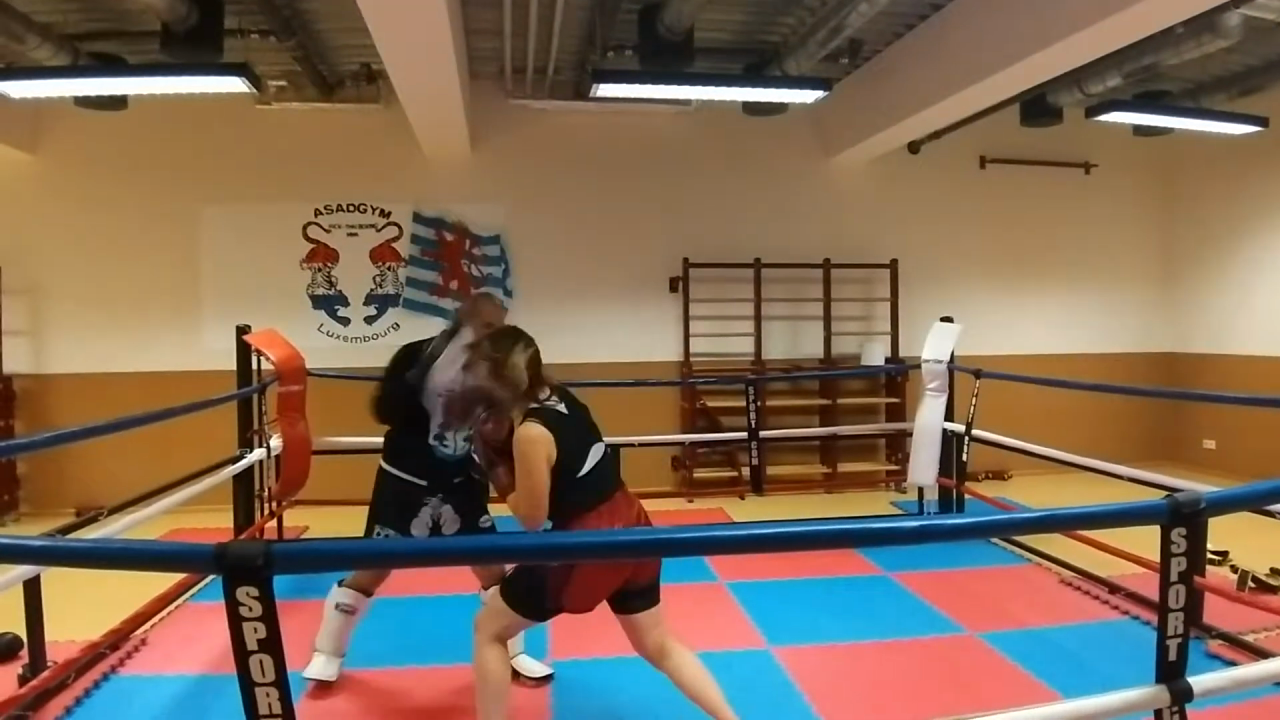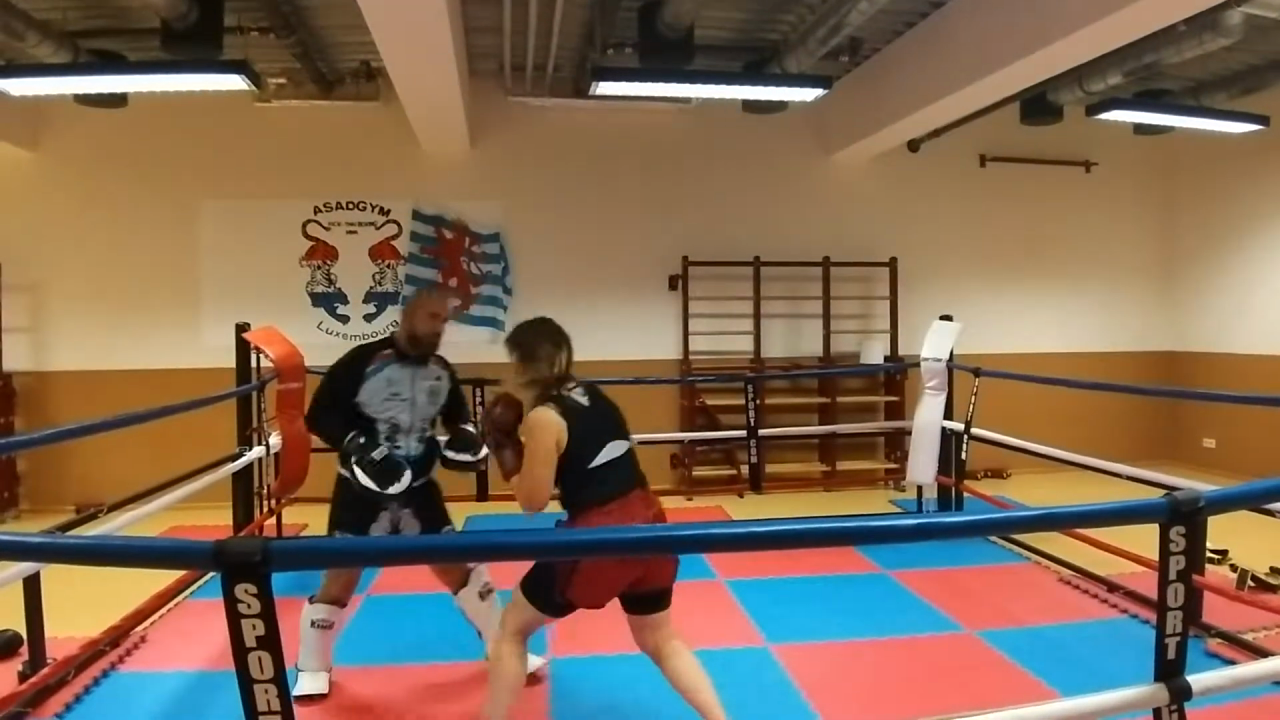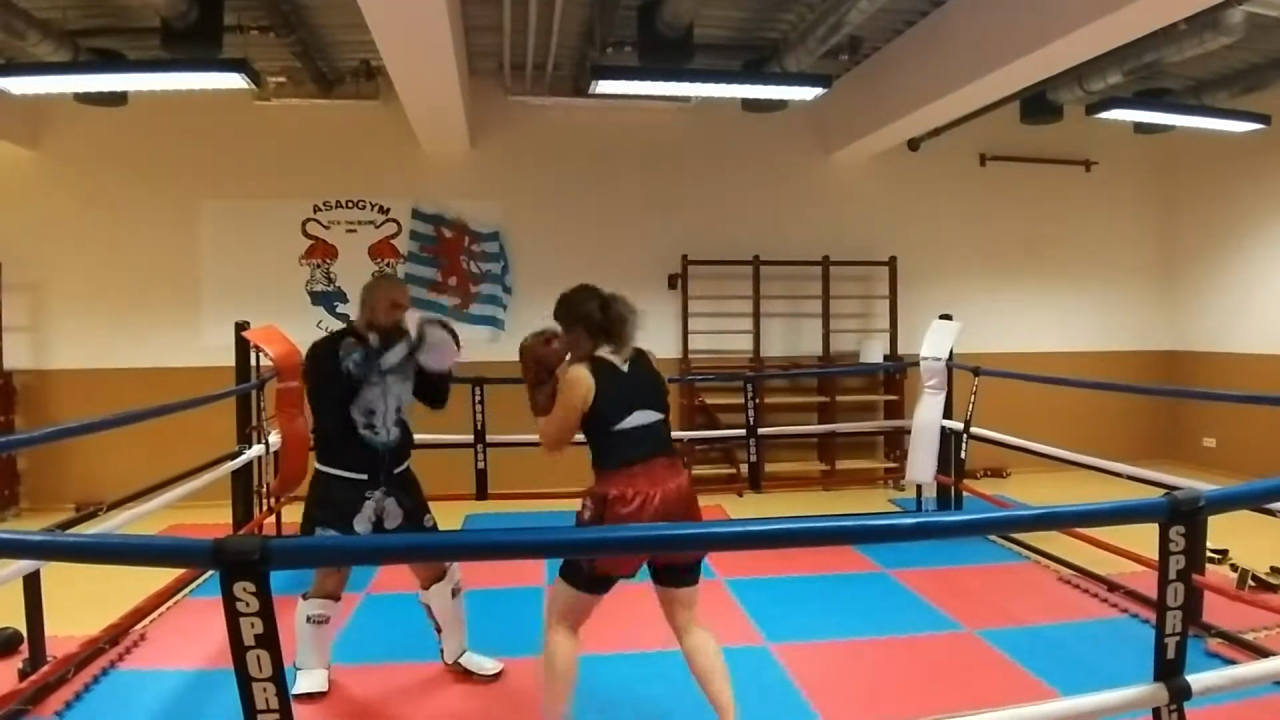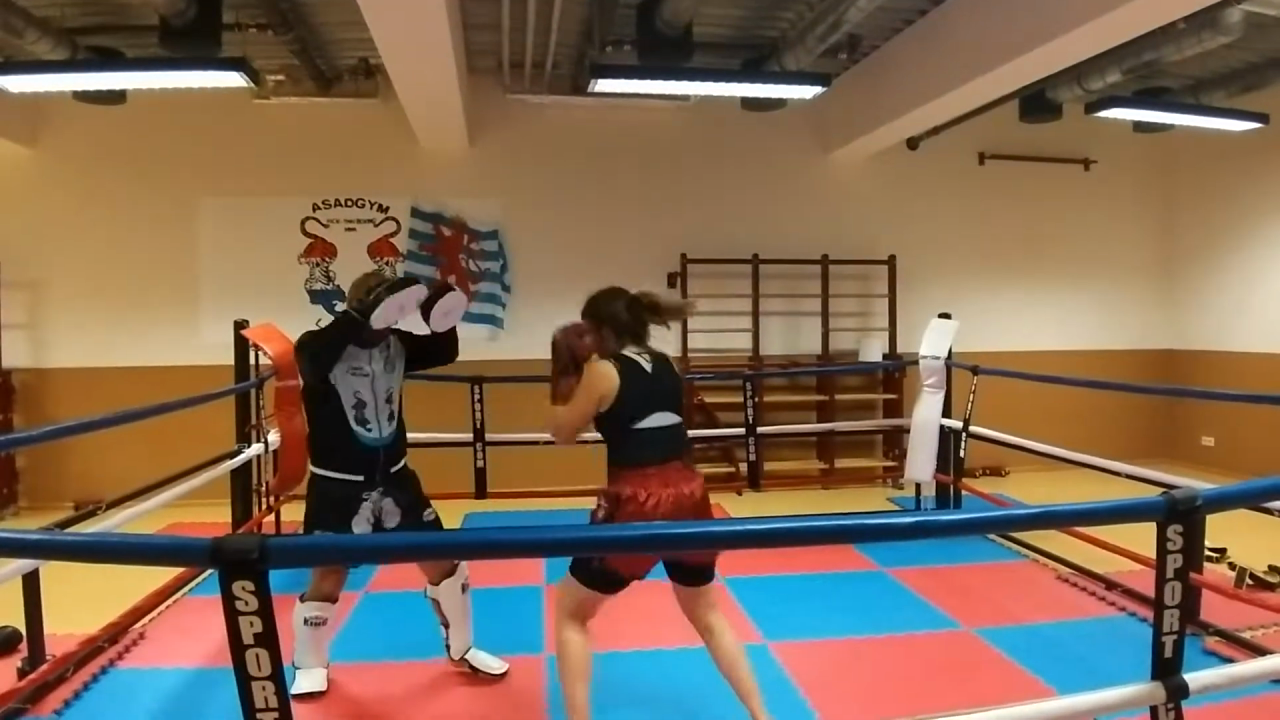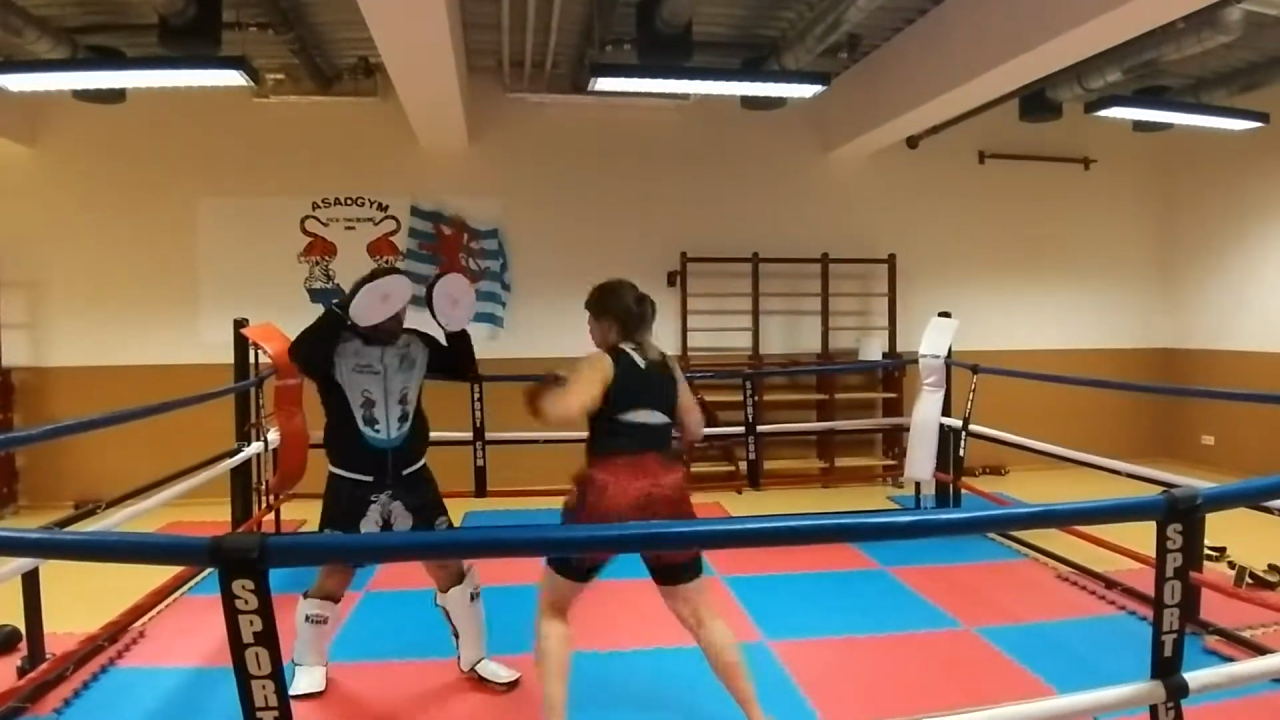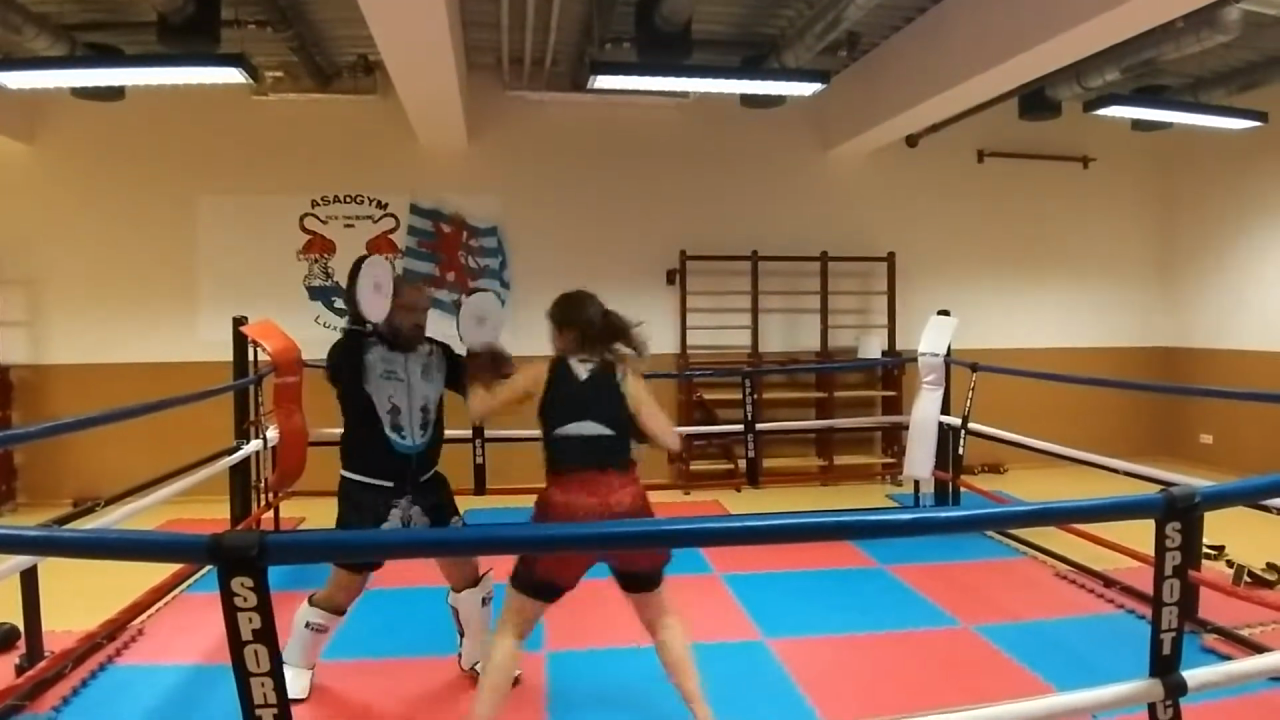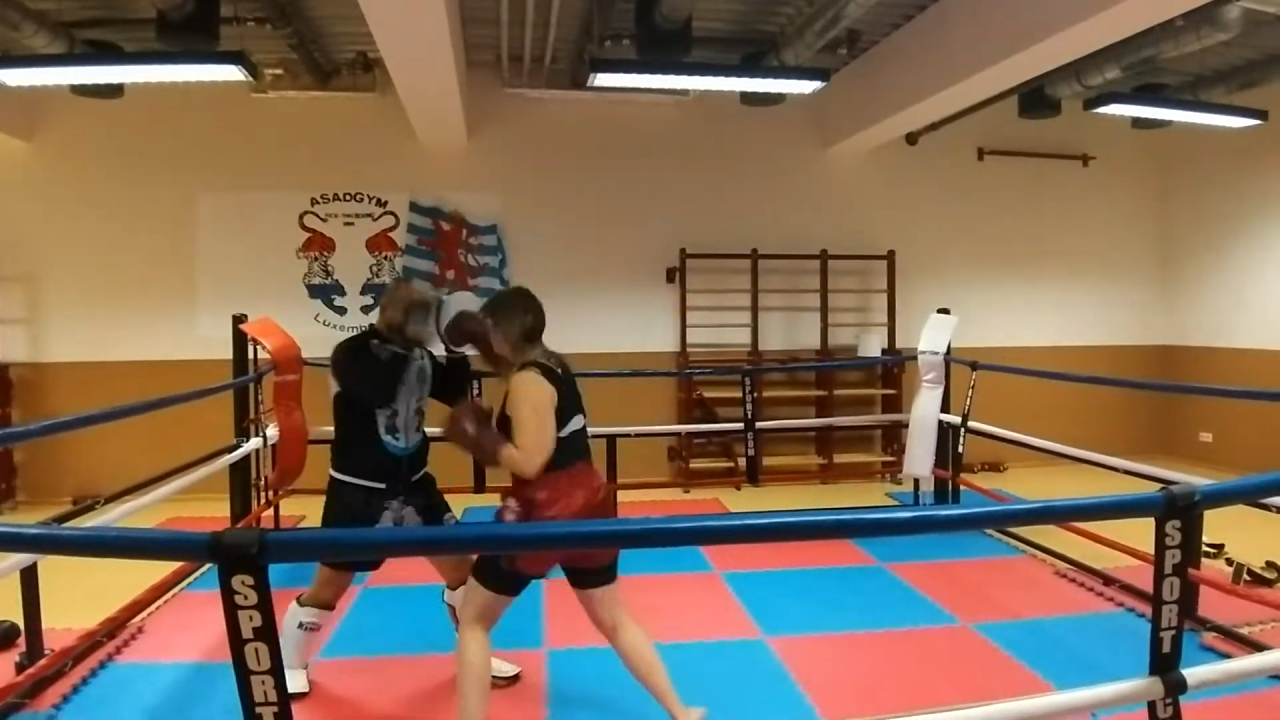
dt=0.2s
person 1, frame 1
left shoulder: (529, 434)
right shoulder: (561, 397)
left elbow: (532, 518)
left wrist: (500, 472)
right hip: (629, 528)
left knee: (490, 630)
right knee: (659, 643)
person 1, frame 2
left shoulder: (543, 419)
right shoulder: (596, 394)
left elbow: (534, 502)
left wrist: (504, 454)
right hip: (648, 526)
left knee: (512, 630)
right knee: (663, 643)
person 1, frame 3
left shoulder: (579, 375)
right shoulder: (646, 362)
left elbow: (553, 440)
left wrist: (539, 383)
left hip: (619, 505)
right hip: (674, 495)
left knee: (562, 620)
right knee: (686, 622)
person 1, frame 4
left shoulder: (603, 371)
right shoulder: (664, 364)
left elbow: (564, 430)
left wrist: (564, 374)
left hip: (634, 506)
right hip: (687, 499)
left knee: (569, 614)
right knee: (708, 615)
person 1, frame 5
left shoulder: (603, 362)
right shoulder: (665, 367)
left elbow: (564, 411)
right elbow: (693, 430)
left wrist: (541, 399)
left hip: (606, 497)
right hip: (665, 494)
left knee: (553, 610)
right knee: (699, 615)
person 1, frame 6
left shoulder: (543, 373)
right shoulder: (624, 378)
left elbow: (480, 407)
right elbow: (670, 441)
left wrist: (478, 382)
left hip: (567, 513)
right hip: (624, 508)
left knee: (510, 628)
right knee: (661, 617)
person 1, frame 7
left shoulder: (525, 381)
right shoulder: (550, 362)
left elbow: (528, 463)
left wrist: (479, 441)
right wrist: (486, 345)
left hip: (543, 509)
right hip: (589, 500)
left knee: (474, 622)
right knee: (610, 618)
person 2, frame 1
right shoulder: (419, 356)
right elbow: (388, 403)
right wrist: (430, 381)
left hip: (458, 483)
right hip: (403, 483)
left knee: (495, 565)
right knee: (370, 572)
left ankle: (512, 653)
right ankle: (327, 652)
person 2, frame 2
left shoulder: (441, 371)
right shoulder: (360, 363)
left elbow: (454, 416)
right elbow: (318, 417)
left wrist: (465, 437)
right wrist: (355, 443)
left hip: (418, 488)
right hip: (362, 491)
left knee: (459, 570)
right knee: (338, 581)
right ankle: (312, 669)
person 2, frame 3
left shoulder: (404, 347)
right shoulder: (328, 351)
left elbow: (434, 398)
right elbow: (326, 402)
left wrist: (439, 365)
right wrist: (372, 362)
left hip: (395, 478)
right hip: (341, 484)
left knee: (434, 565)
right knee: (329, 577)
left ankle: (455, 651)
right ankle: (311, 667)
person 2, frame 4
left shoulder: (395, 343)
right shoulder: (324, 345)
left elbow: (443, 353)
right elbow: (312, 358)
left wrist: (440, 319)
right wrist: (358, 315)
left hip: (395, 477)
right hip: (338, 485)
left knee: (443, 560)
right knee: (327, 577)
left ankle: (463, 647)
right ankle: (310, 666)
person 2, frame 5
left shoulder: (417, 344)
right shoulder: (334, 346)
left elbow: (464, 368)
right elbow: (301, 357)
left wrist: (455, 327)
right wrist: (344, 313)
left hip: (411, 480)
right hip: (353, 484)
left knee: (450, 568)
right knee: (332, 576)
left ankle: (475, 658)
right ankle: (308, 664)
person 2, frame 6
left shoulder: (438, 352)
right shoulder: (356, 347)
left elbow: (474, 389)
right elbow: (342, 382)
right wrist: (356, 321)
left hip: (424, 483)
right hip: (369, 489)
left knee: (467, 568)
right knee: (344, 587)
left ankle: (475, 656)
right ankle: (295, 664)
person 2, frame 7
left shoulder: (419, 356)
right shoulder: (356, 351)
left elbow: (454, 393)
right elbow: (376, 392)
left wrist: (457, 350)
right wrist: (405, 344)
left hip: (414, 484)
right hip: (357, 490)
left knee: (461, 565)
right knee: (330, 585)
right ankle: (290, 664)
